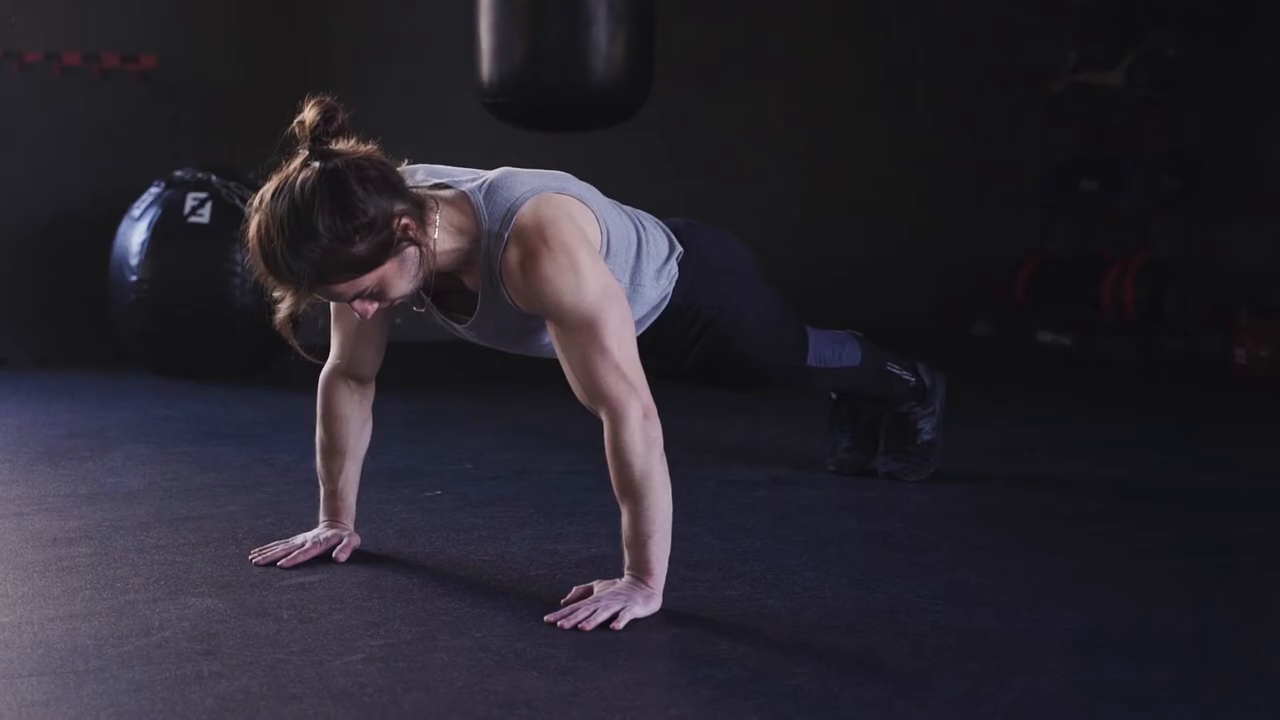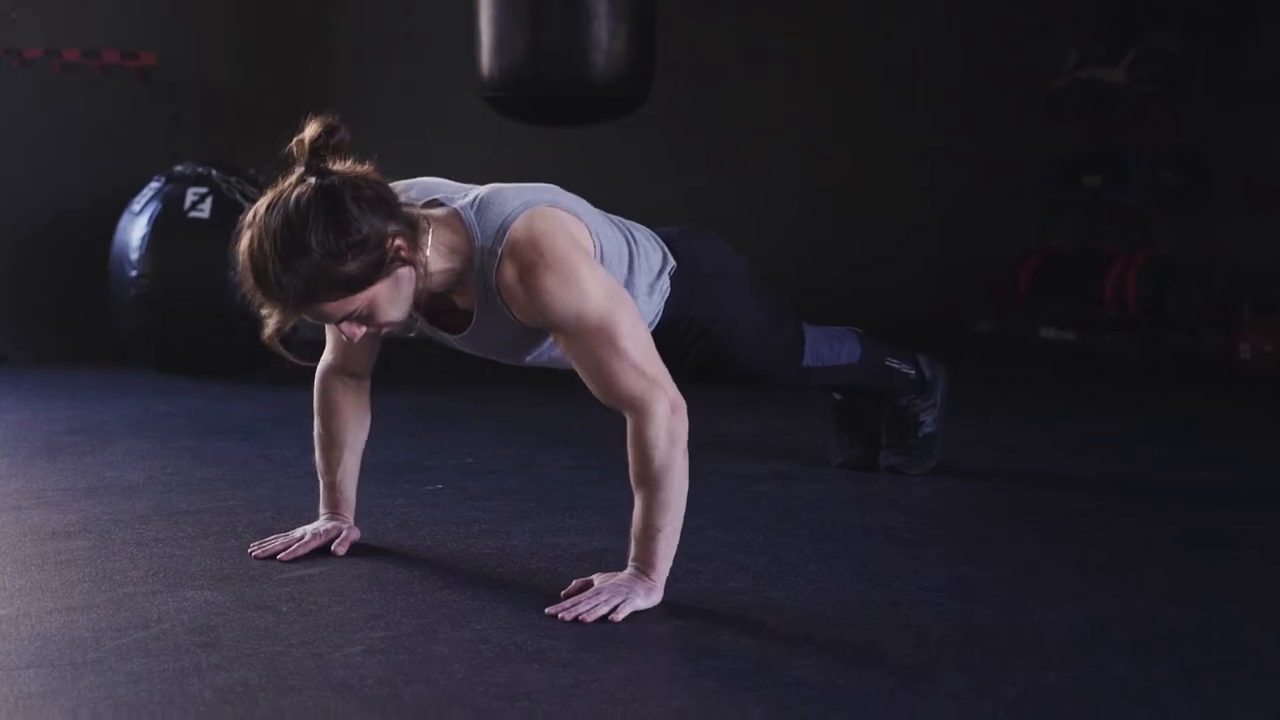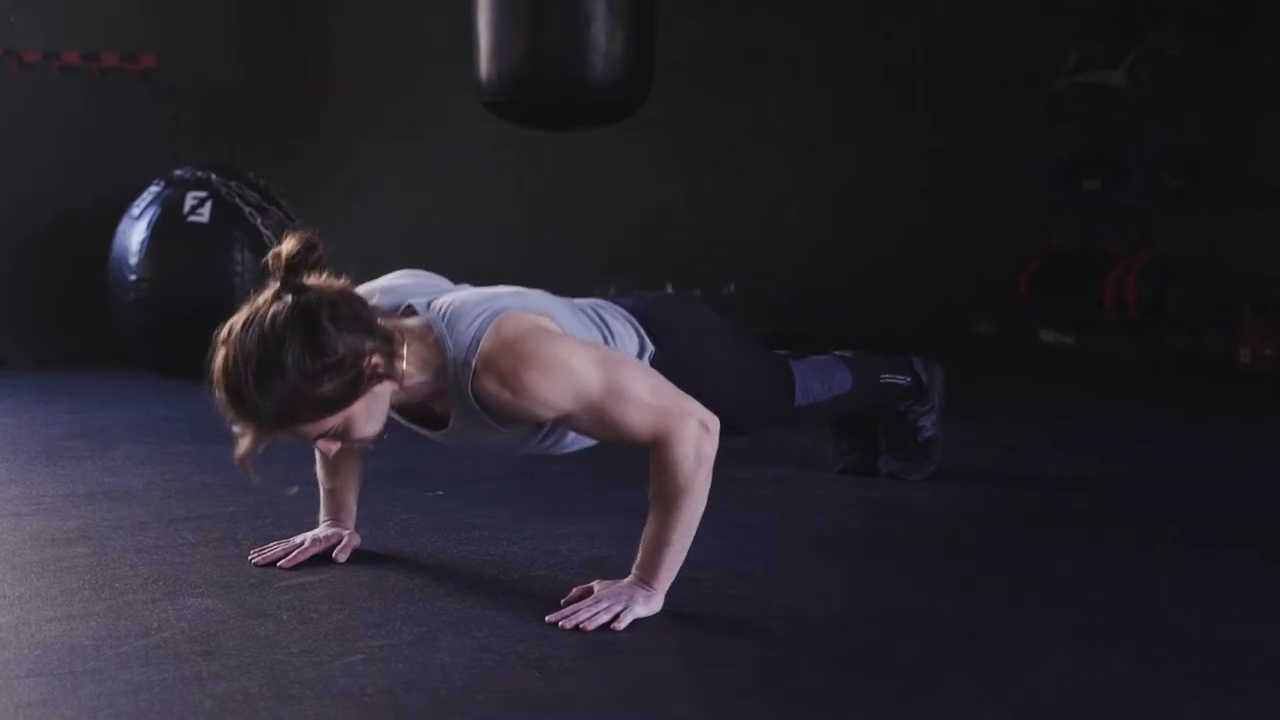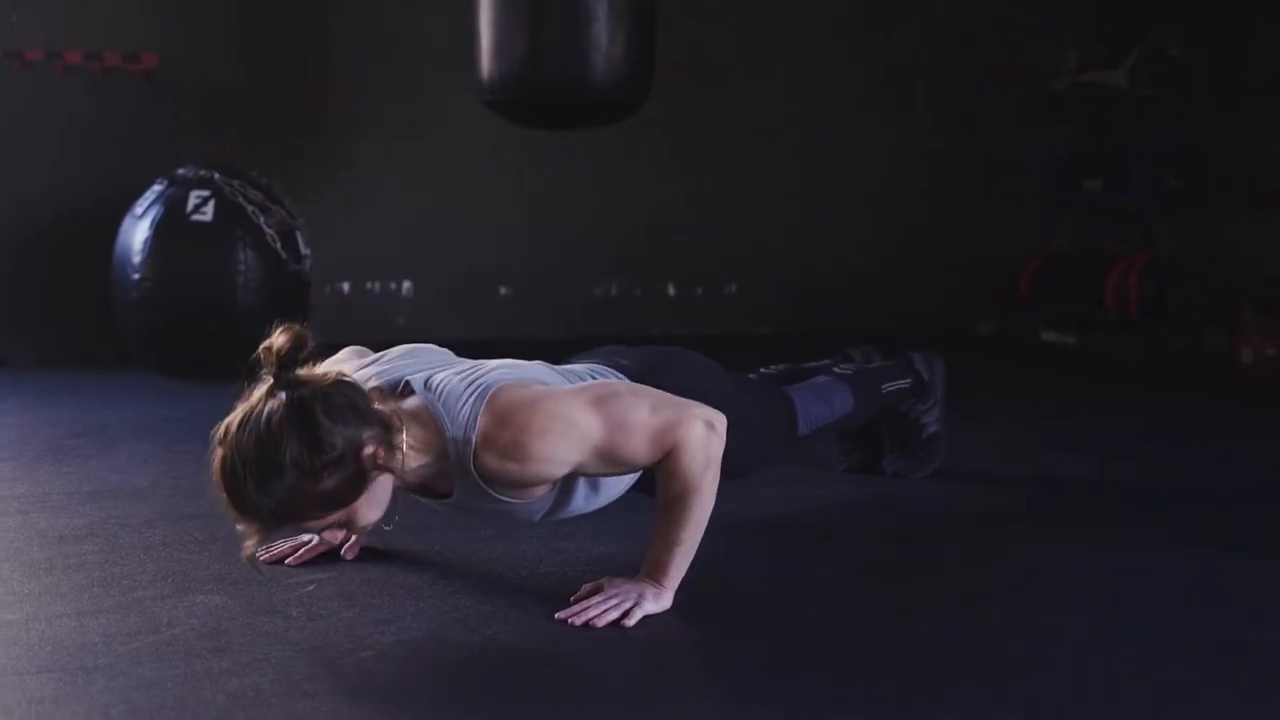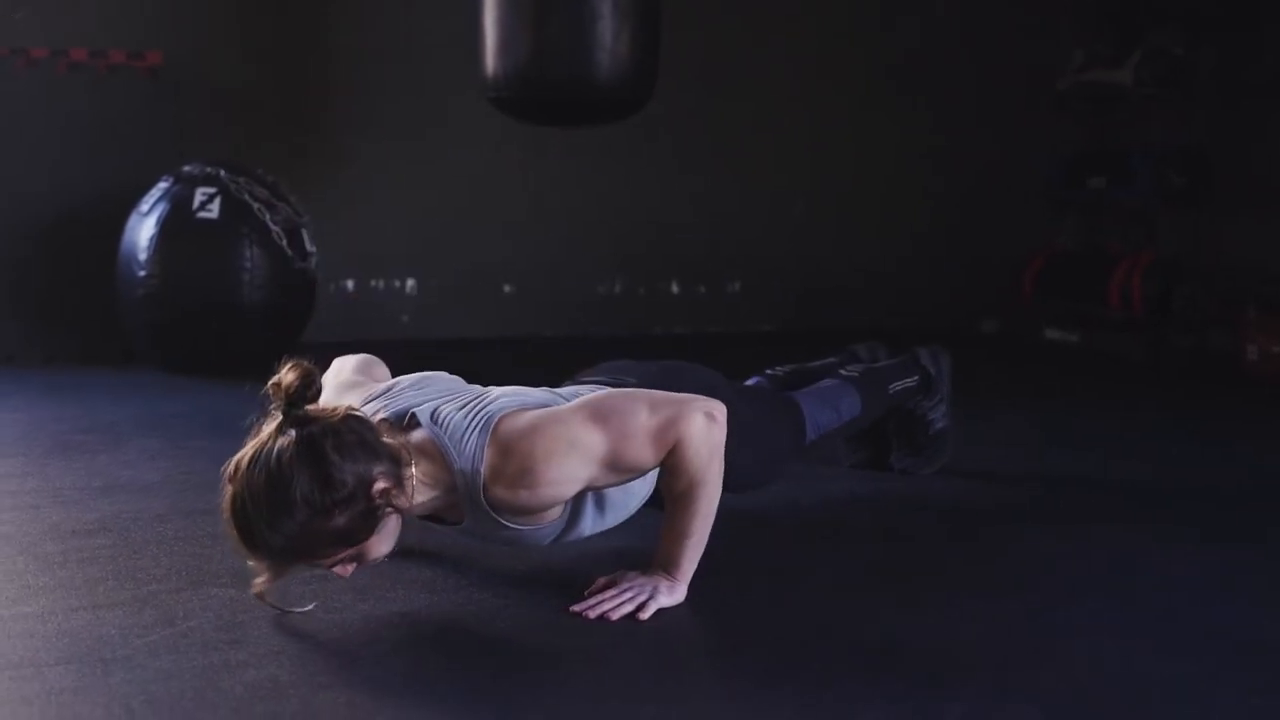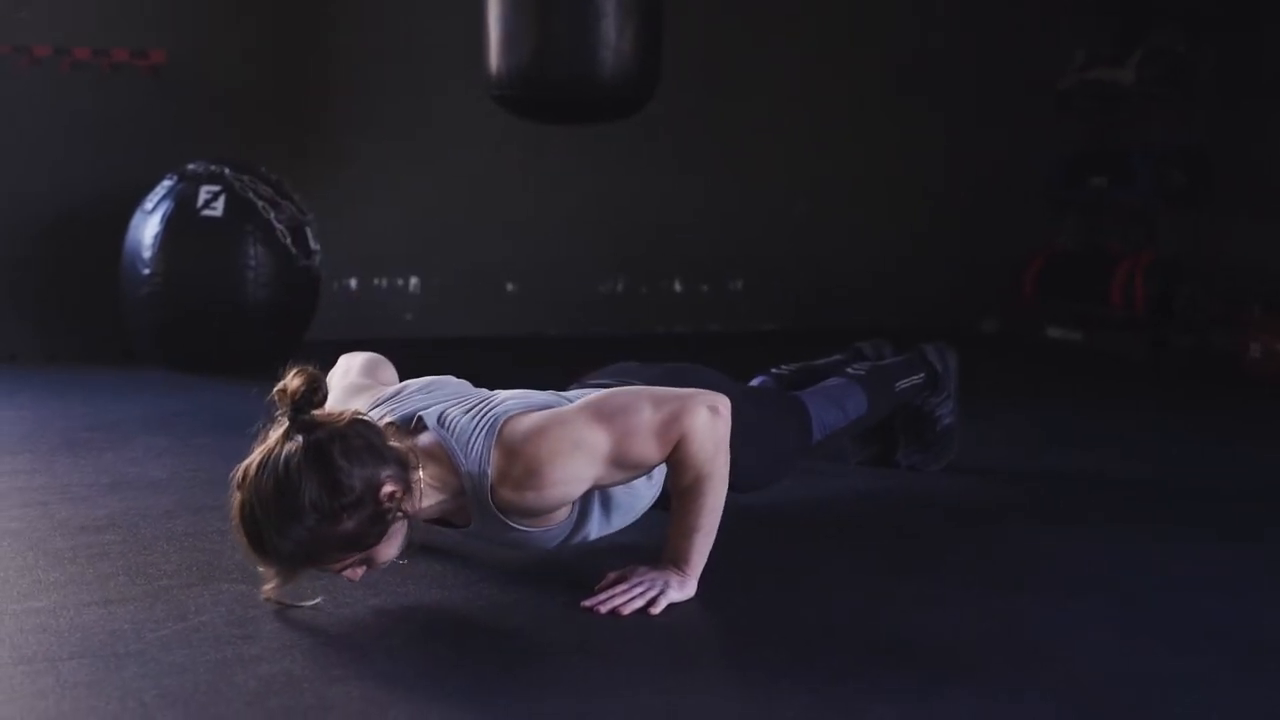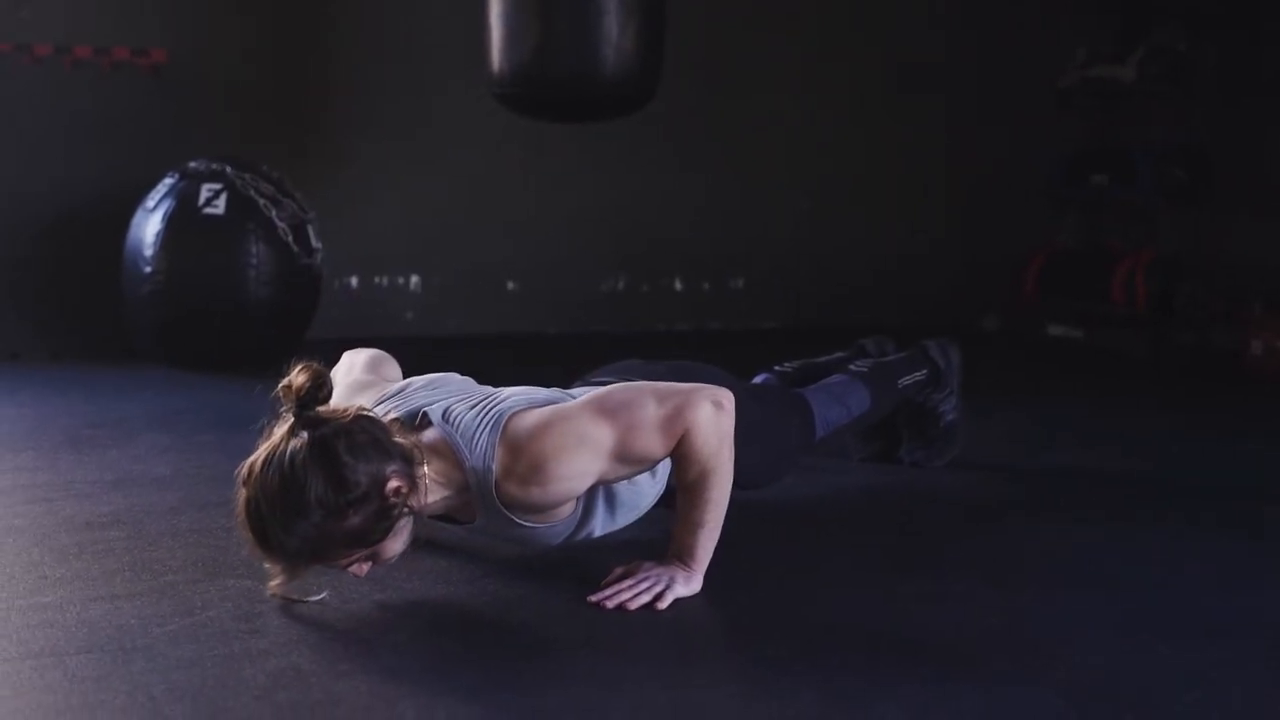
dt=0.5s
person 1, frame 1
left shoulder: (536, 244)
right shoulder: (375, 228)
left elbow: (629, 413)
right elbow: (348, 376)
left wrist: (646, 583)
right wrist: (336, 520)
left hip: (689, 283)
right hip: (625, 306)
left knee: (798, 358)
right knee: (791, 370)
left ankle: (909, 387)
right ankle: (858, 412)
person 1, frame 2
left shoulder: (532, 259)
right shoulder: (370, 244)
left elbow: (657, 407)
right elbow: (342, 374)
left wrist: (648, 575)
right wrist: (336, 512)
left hip: (682, 291)
right hip: (617, 303)
left knee: (794, 357)
right knee: (795, 363)
left ankle: (909, 380)
right ankle: (863, 400)
person 1, frame 3
left shoulder: (506, 363)
right shoulder: (351, 328)
left elbow: (691, 431)
left wrist: (648, 586)
right wrist: (337, 518)
left hip: (663, 350)
right hip: (598, 341)
left knee: (784, 389)
right knee: (787, 392)
left ankle: (905, 385)
right ankle: (860, 399)
person 1, frame 4
left shoulder: (506, 436)
right shoulder: (347, 401)
left elbow: (700, 430)
left wrist: (658, 585)
right wrist: (342, 526)
left hip: (667, 400)
right hip: (593, 382)
left knee: (786, 416)
right knee: (775, 400)
left ankle: (907, 383)
right ankle: (838, 367)
person 1, frame 5
left shoulder: (515, 469)
right shoulder: (350, 416)
left elbow: (699, 424)
left wrist: (672, 577)
right wrist: (349, 529)
left hip: (677, 416)
right hip: (602, 400)
left knee: (792, 421)
right knee: (772, 398)
left ankle: (912, 378)
right ankle: (850, 363)
person 1, frame 6
left shoulder: (523, 471)
right shoulder: (359, 421)
left elbow: (703, 414)
right elbow: (363, 361)
left wrist: (683, 571)
right wrist: (360, 525)
left hip: (688, 420)
right hip: (606, 401)
left knee: (802, 421)
right knee: (772, 396)
left ankle: (918, 376)
right ankle: (856, 364)
person 1, frame 7
left shoulder: (529, 468)
right shoulder: (362, 419)
left elbow: (707, 410)
right elbow: (366, 358)
left wrist: (687, 567)
right wrist: (368, 522)
left hip: (690, 418)
right hip: (613, 402)
left knee: (805, 416)
right knee: (776, 392)
left ankle: (919, 372)
right ankle: (860, 359)
